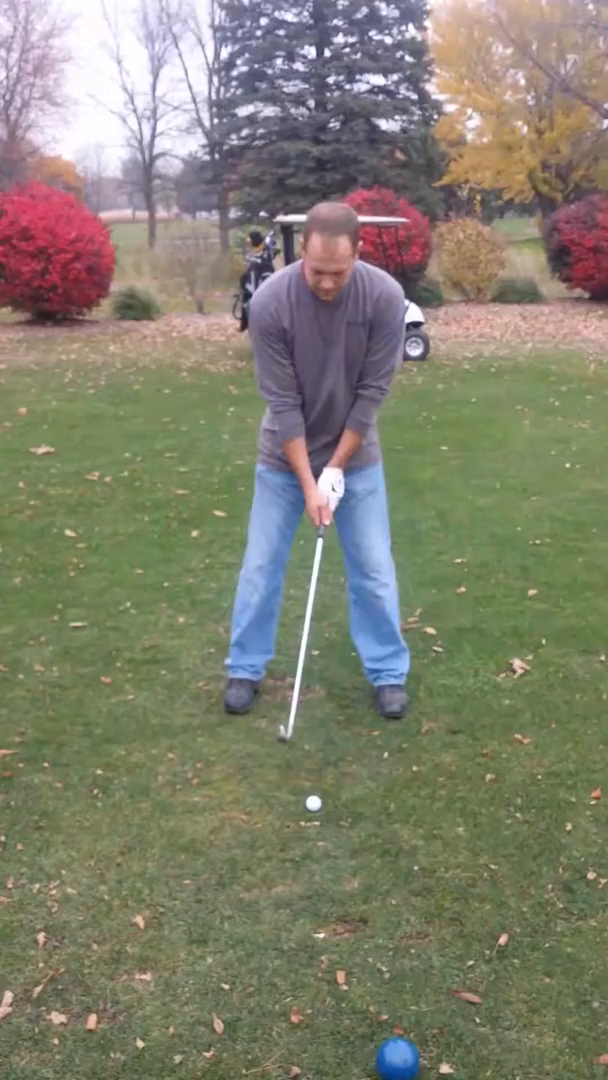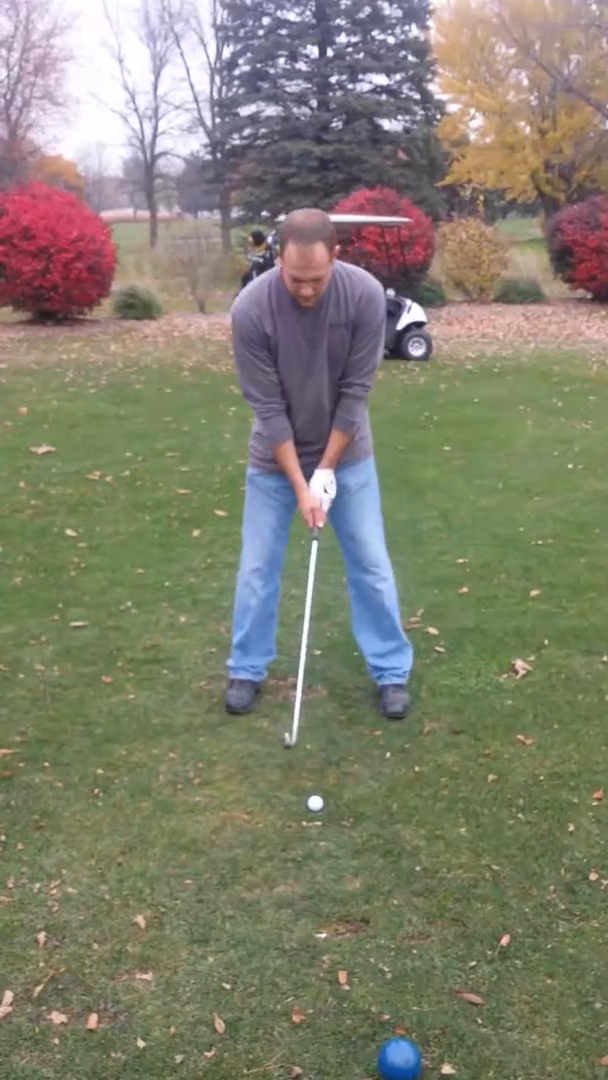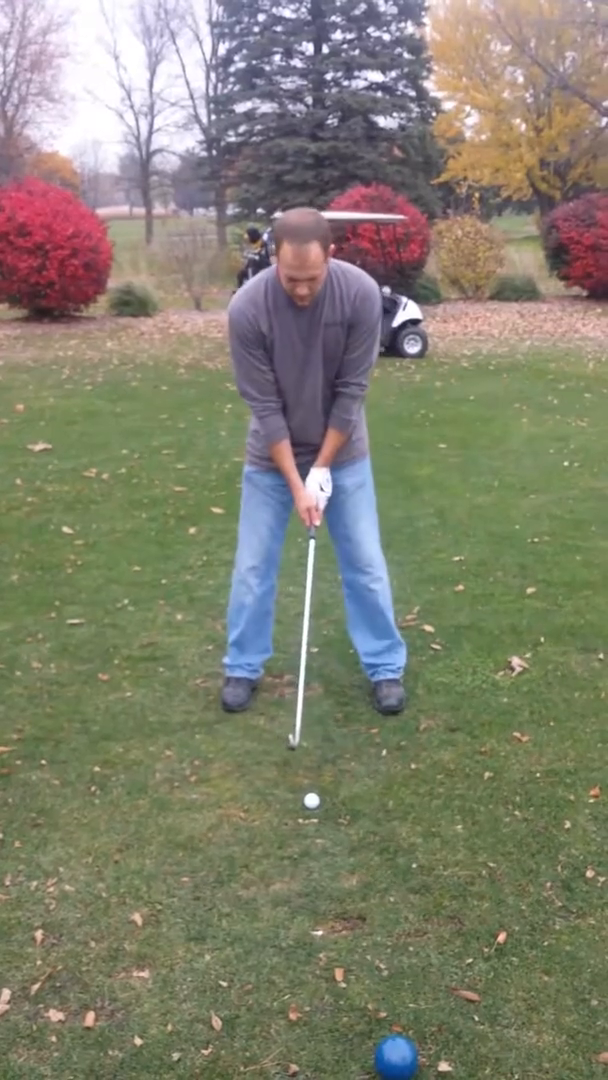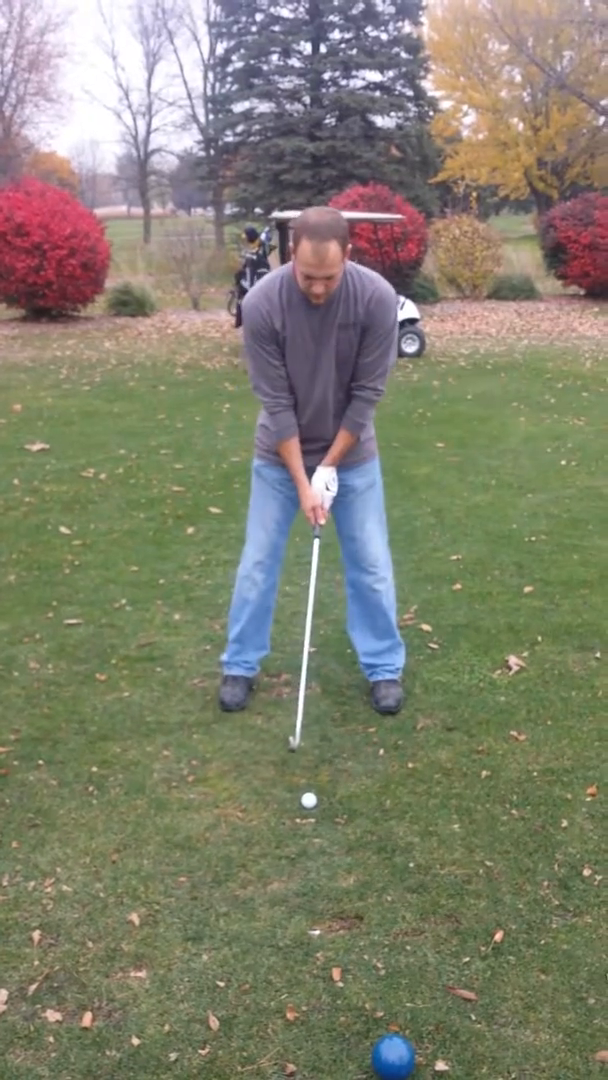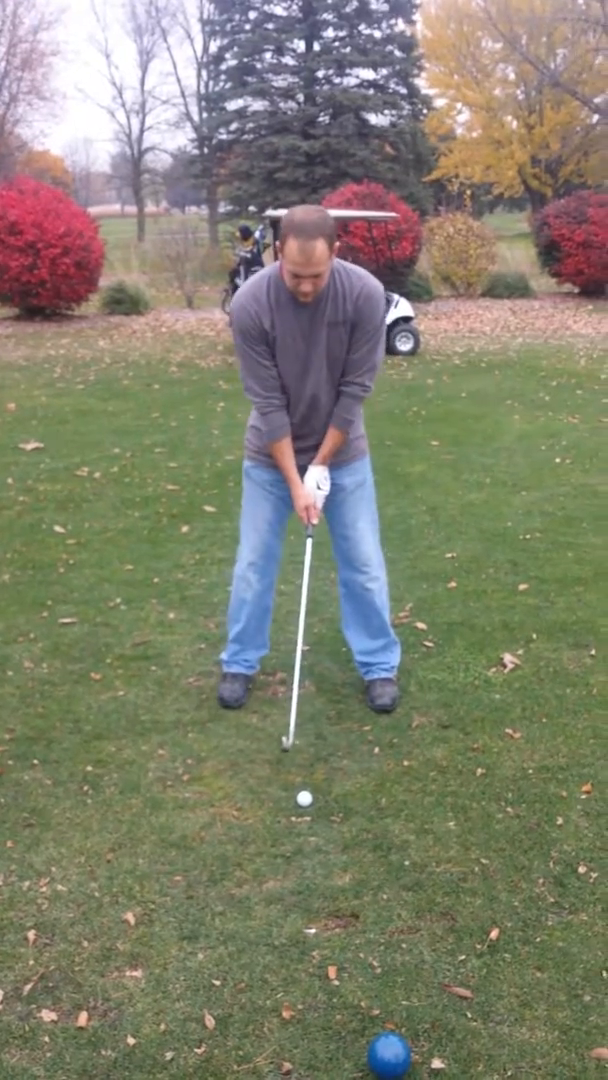
dt=0.2s
person 1, frame 1
left shoulder: (385, 296)
right shoulder: (269, 301)
left elbow: (373, 392)
right elbow: (281, 401)
left wrist: (336, 468)
right wrist: (308, 483)
left hip: (355, 454)
right hip: (284, 454)
left knee: (373, 568)
right knee: (262, 563)
left ankle: (388, 672)
right ankle: (245, 667)
person 1, frame 2
left shoulder: (366, 294)
right shoulder: (250, 309)
left elbow: (355, 390)
right elbow: (267, 406)
left wrist: (326, 467)
right wrist: (299, 484)
left hip: (346, 452)
right hip: (276, 456)
left knee: (370, 561)
right knee: (258, 564)
left ankle: (390, 669)
right ankle: (246, 668)
person 1, frame 3
left shoulder: (362, 294)
right shoulder: (246, 308)
left elbow: (351, 390)
right elbow: (263, 404)
left wrist: (322, 467)
right wrist: (295, 484)
left hip: (342, 450)
right hip: (271, 454)
left knee: (364, 562)
right knee: (254, 564)
left ankle: (385, 666)
right ankle: (243, 667)
person 1, frame 4
left shoulder: (377, 297)
right shoulder: (261, 303)
left elbow: (367, 392)
right elbow: (275, 401)
left wrist: (330, 467)
right wrist: (302, 482)
left hip: (351, 452)
right hip: (280, 452)
left knee: (370, 562)
right knee: (259, 559)
left ankle: (383, 667)
right ankle: (240, 665)
person 1, frame 5
left shoulder: (365, 293)
right shoulder: (249, 304)
left elbow: (355, 388)
right elbow: (267, 402)
left wrist: (321, 465)
right wrist: (295, 482)
left hip: (342, 450)
right hip: (271, 452)
left knee: (363, 560)
right knee: (255, 559)
left ankle: (378, 664)
right ankle: (240, 662)
